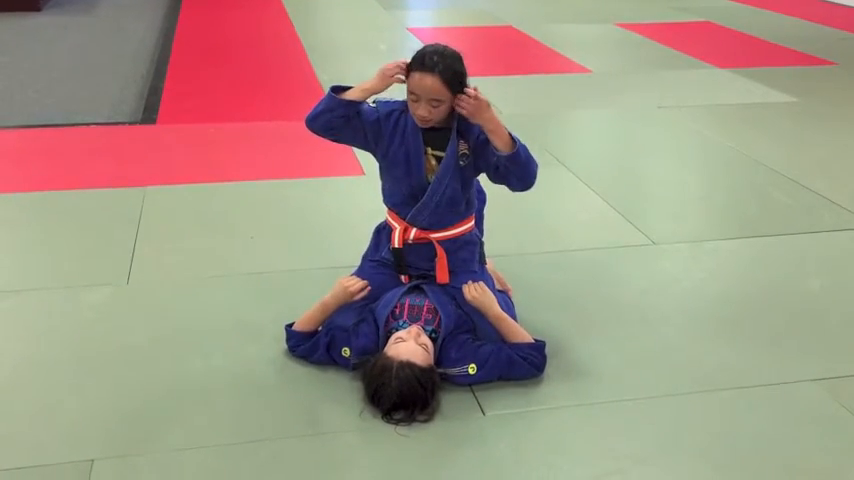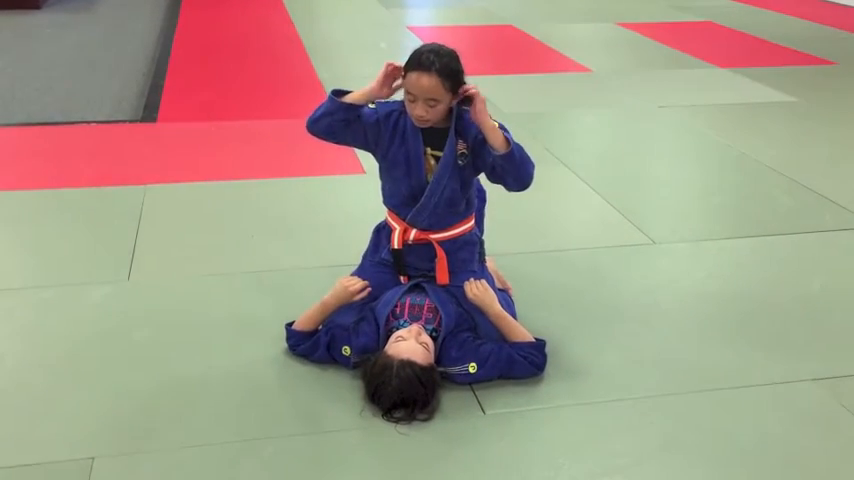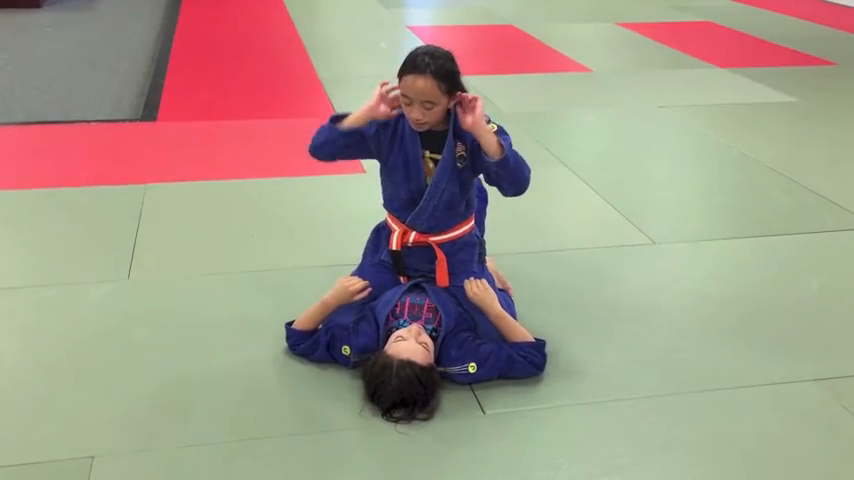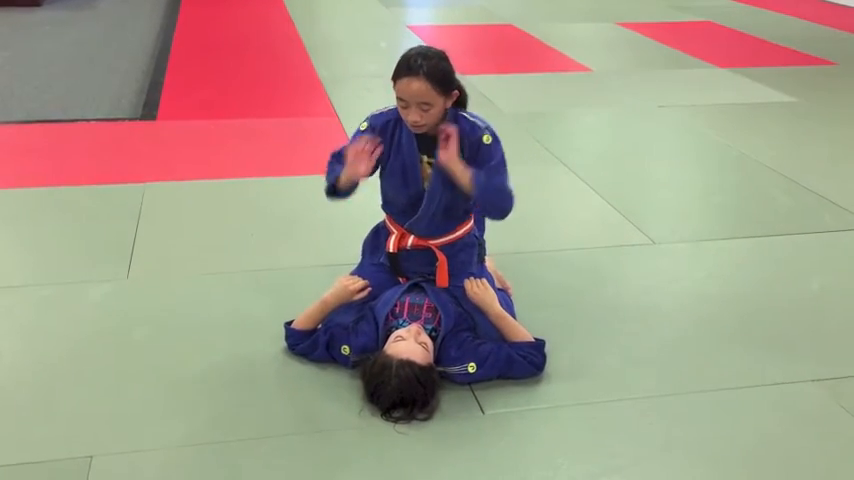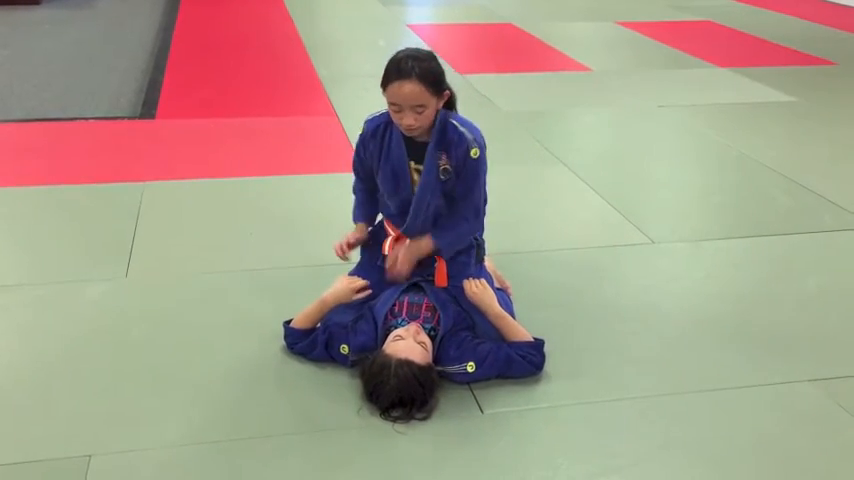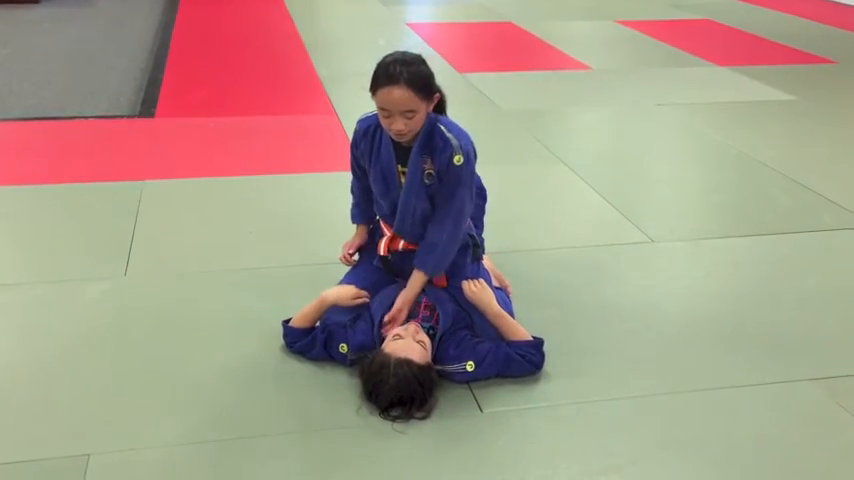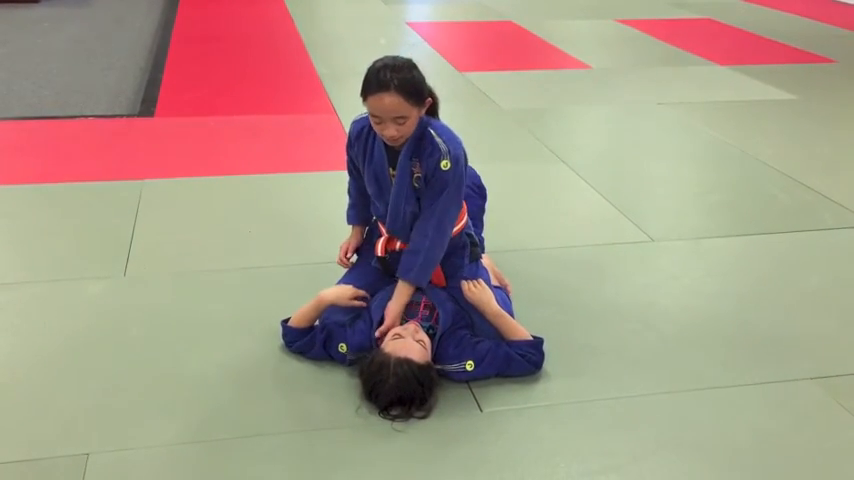
dt=0.2s
person 1, frame 1
left shoulder: (360, 347)
right shoulder: (458, 362)
left elbow: (298, 339)
right elbow: (533, 357)
left wrist: (332, 300)
right wrist: (492, 309)
person 1, frame 2
left shoulder: (361, 345)
right shoulder: (458, 361)
left elbow: (299, 338)
right elbow: (533, 357)
left wrist: (331, 300)
right wrist: (493, 308)
person 1, frame 3
left shoulder: (361, 345)
right shoulder: (457, 361)
left elbow: (299, 338)
right elbow: (533, 358)
left wrist: (331, 300)
right wrist: (493, 308)
person 1, frame 4
left shoulder: (361, 345)
right shoulder: (457, 360)
left elbow: (298, 337)
right elbow: (532, 357)
left wrist: (331, 299)
right wrist: (493, 307)
person 1, frame 5
left shoulder: (360, 344)
right shoulder: (455, 360)
left elbow: (297, 337)
right elbow: (532, 357)
left wrist: (330, 298)
right wrist: (492, 307)
person 1, frame 6
left shoulder: (359, 342)
right shoulder: (454, 358)
left elbow: (296, 335)
right elbow: (531, 356)
left wrist: (327, 298)
right wrist: (490, 306)
person 1, frame 7
left shoulder: (358, 343)
right shoulder: (454, 359)
left elbow: (295, 335)
right elbow: (531, 356)
left wrist: (325, 298)
right wrist: (490, 307)
person 2, frame 1
left shoulder: (475, 130)
right shoulder: (387, 121)
left elbow: (523, 178)
right elbow: (321, 122)
left wrist: (490, 124)
right wrist: (370, 87)
left hip: (455, 252)
right hip: (397, 244)
person 2, frame 2
left shoulder: (473, 130)
right shoulder: (387, 121)
left elbow: (520, 179)
right elbow: (319, 125)
left wrist: (485, 123)
right wrist: (371, 92)
left hip: (456, 251)
right hip: (395, 245)
left ankle: (484, 271)
person 2, frame 3
left shoulder: (471, 132)
right shoulder: (387, 126)
left elbow: (516, 184)
right elbow: (321, 148)
left wrist: (481, 131)
right wrist: (367, 114)
left hip: (455, 251)
right hip: (395, 245)
left ankle: (483, 270)
person 2, frame 4
left shoulder: (474, 135)
right shoulder: (382, 127)
left elbow: (500, 206)
right elbow: (337, 168)
left wrist: (455, 167)
right wrist: (350, 175)
left hip: (454, 253)
right hip: (395, 247)
left ankle: (481, 273)
person 2, frame 5
left shoulder: (465, 143)
right shoulder: (374, 132)
left elbow: (467, 218)
left wrist: (417, 250)
right wrist: (361, 228)
left hip: (451, 254)
right hip: (392, 244)
left ankle: (480, 268)
person 2, frame 6
left shoulder: (454, 148)
right shoulder: (366, 133)
left elbow: (448, 227)
left wrist: (412, 291)
right wrist: (362, 230)
left hip: (447, 253)
right hip: (389, 244)
left ankle: (481, 269)
person 2, frame 7
left shoulder: (445, 152)
right shoulder: (361, 134)
left elbow: (433, 231)
left wrist: (400, 301)
right wrist: (358, 231)
left hip: (444, 250)
right hip: (387, 242)
left ankle: (480, 267)
